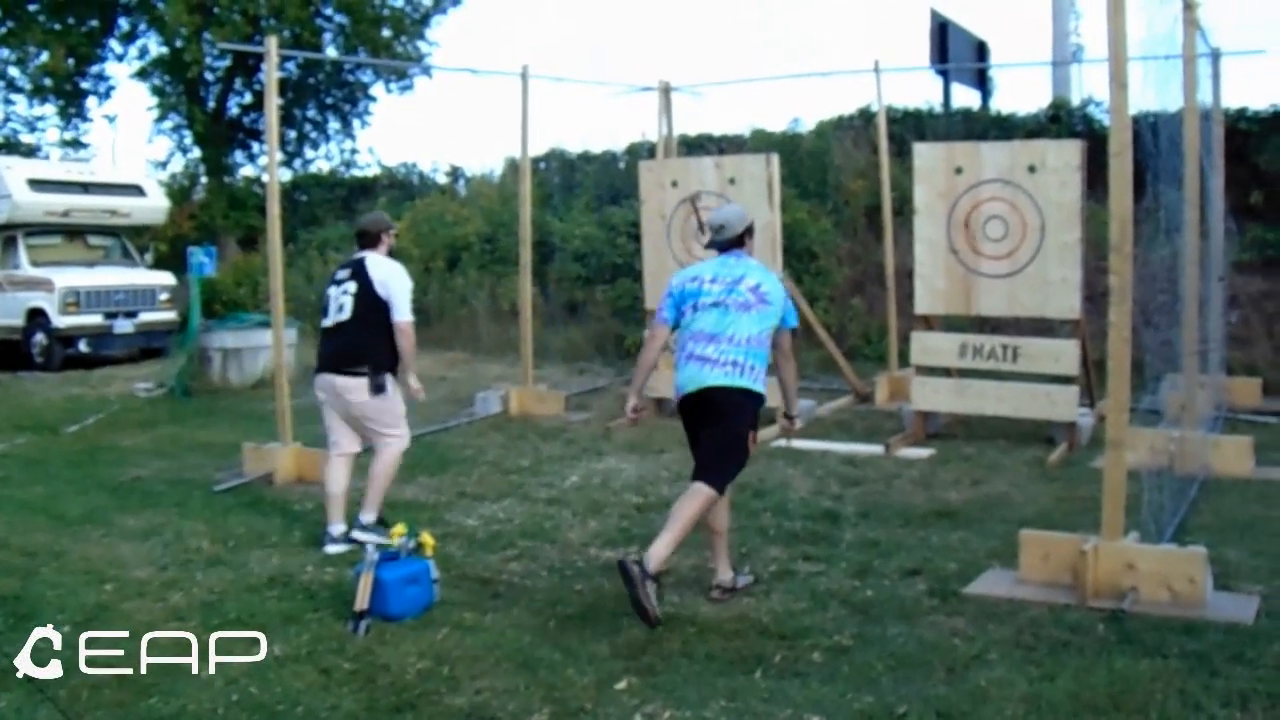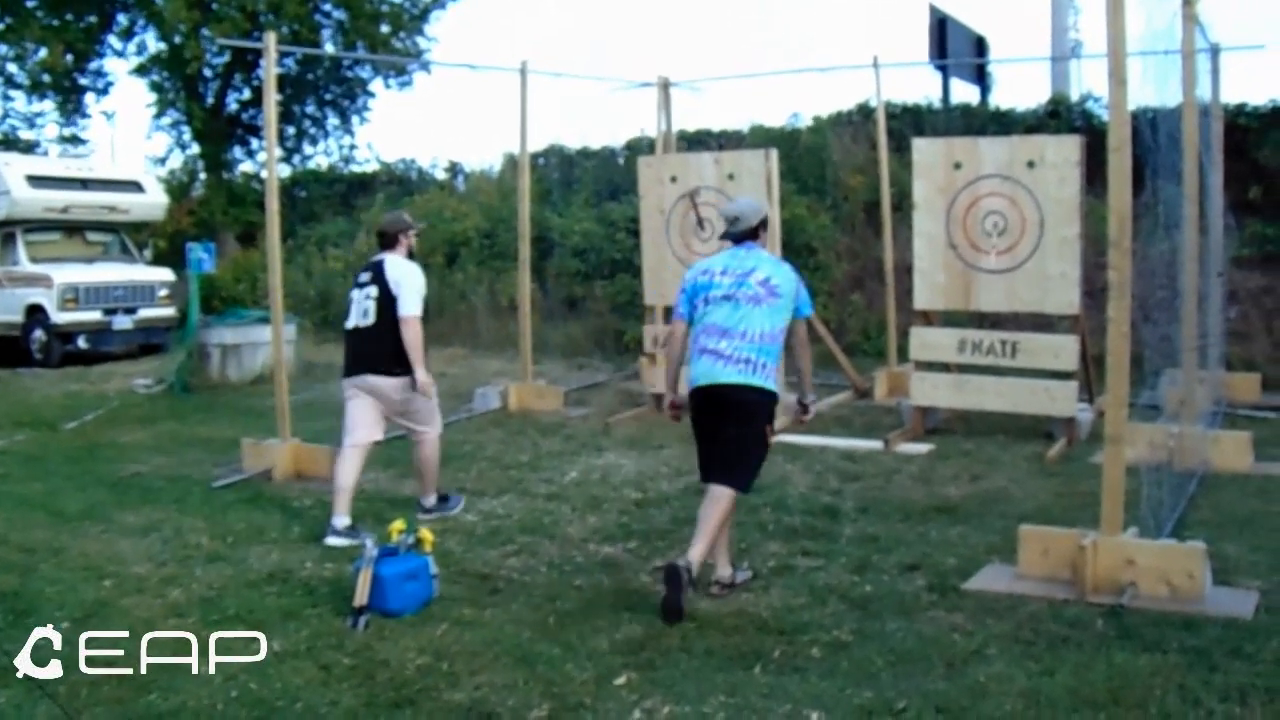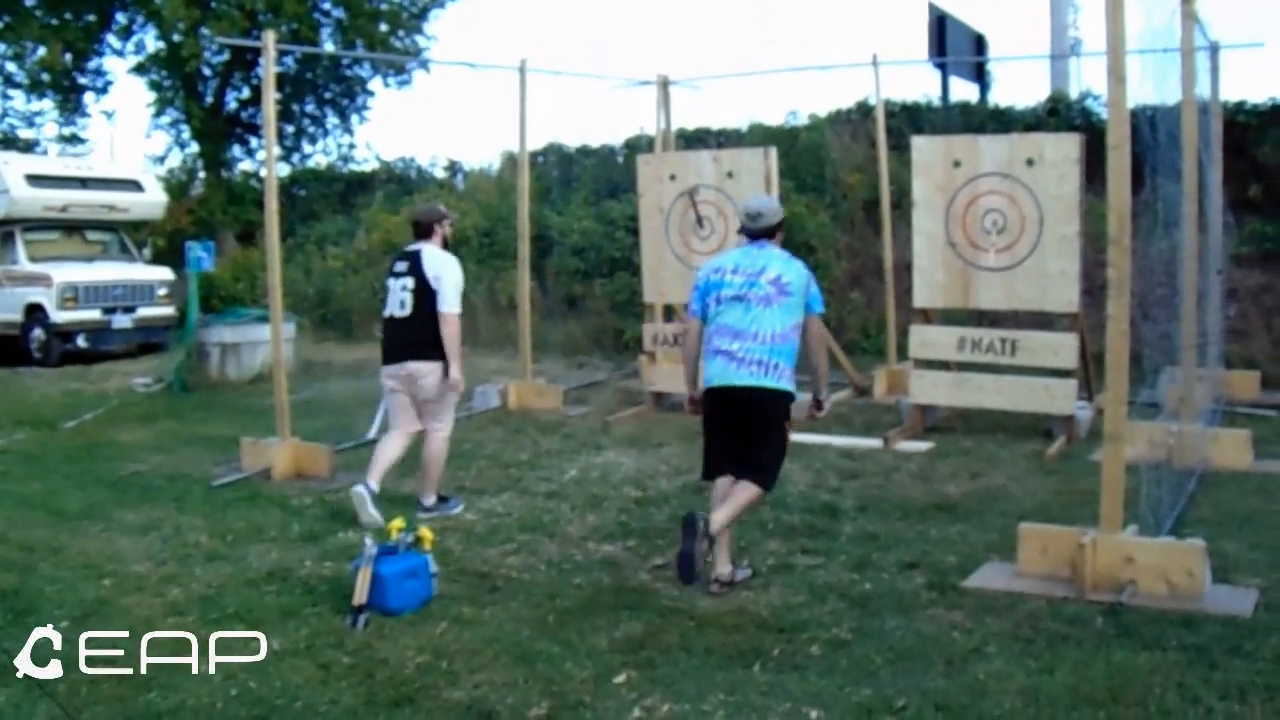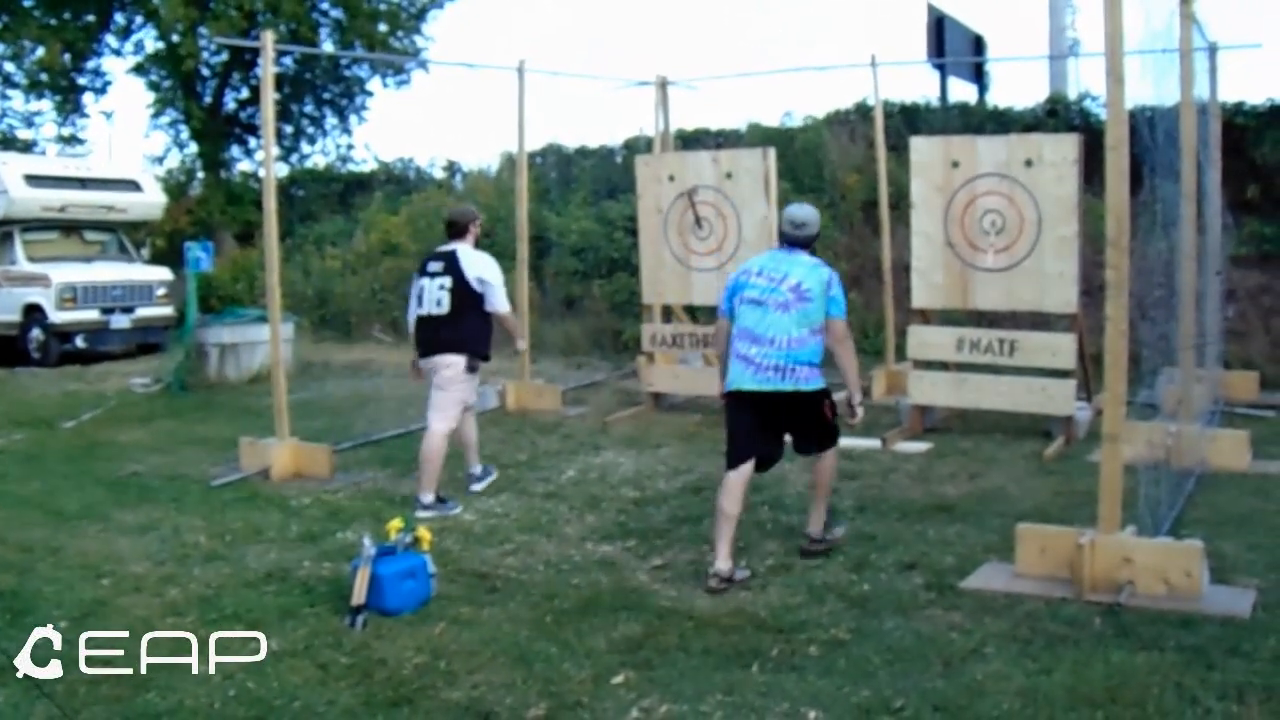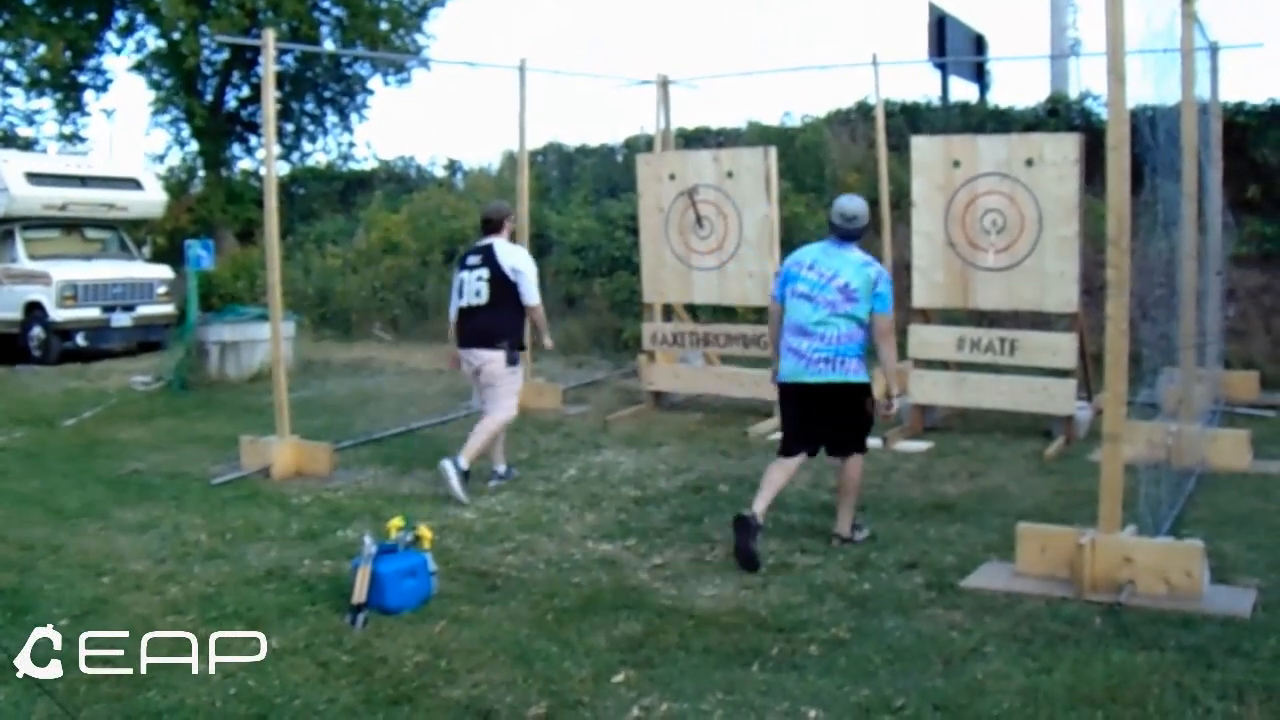
dt=0.3s
person 1, frame 1
left shoulder: (685, 278)
right shoulder: (770, 282)
left elbow: (656, 339)
right elbow: (784, 353)
left wrist: (634, 393)
right wrist: (790, 407)
left hip: (691, 390)
right hip: (737, 389)
left knee: (713, 478)
right knee: (709, 483)
left ankle: (724, 575)
right ankle: (649, 564)
person 1, frame 2
left shoulder: (699, 271)
right shoulder: (784, 273)
left elbow: (677, 334)
right elbow: (800, 341)
left wrist: (670, 390)
right wrist: (806, 395)
left hip: (703, 384)
right hip: (751, 386)
left knee: (717, 478)
right knee: (729, 482)
left ankle: (723, 570)
right ankle: (690, 563)
person 1, frame 3
left shoulder: (713, 268)
right shoulder: (796, 270)
left elbow: (692, 333)
right elbow: (814, 336)
left wrist: (691, 386)
right wrist: (821, 391)
left hip: (719, 382)
right hip: (769, 384)
left knee: (722, 472)
right knee: (758, 477)
left ankle: (722, 569)
right ankle: (709, 525)
person 1, frame 4
left shoulder: (745, 271)
right shoulder: (823, 275)
left elbow: (722, 331)
right elbow: (839, 338)
left wrist: (725, 380)
right wrist: (855, 395)
left hip: (743, 384)
right hip: (799, 383)
left knee: (738, 468)
right knee: (825, 444)
left ankle: (722, 564)
right ankle: (816, 530)
person 1, frame 5
left shoulder: (796, 259)
right shoulder: (871, 271)
left elbow: (775, 316)
right elbow: (884, 333)
left wrist: (780, 359)
right wrist: (892, 388)
left hip: (793, 373)
right hip: (845, 376)
left knee: (791, 453)
right knee: (851, 450)
left ankle: (755, 515)
right ankle: (844, 528)
person 2, frame 1
left shoulder: (339, 273)
right shoulder: (390, 270)
right elbow: (402, 327)
right wrist: (410, 375)
left hip: (327, 374)
right hip: (364, 376)
left knee: (341, 449)
right knee: (392, 444)
left ankle: (336, 532)
right ankle: (366, 520)
person 2, frame 2
left shoulder: (363, 274)
right shoulder: (406, 270)
right elbow: (409, 320)
right wrist: (420, 369)
left hip: (358, 374)
right hip: (396, 374)
left knee: (355, 443)
right knee: (428, 432)
left ankle: (339, 524)
right ankle: (430, 502)
person 2, frame 3
left shoulder: (397, 264)
right shoulder: (444, 262)
right elbow: (449, 316)
right wrist: (455, 365)
left hip: (393, 361)
right hip: (429, 362)
left knee: (401, 430)
right knee: (439, 430)
left ankle: (369, 485)
right ankle: (429, 501)
person 2, frame 4
left shoulder: (426, 264)
right shoulder: (480, 262)
left elbow: (413, 314)
right elbow: (501, 310)
left wrist: (417, 353)
right wrist: (518, 339)
left hip: (430, 353)
right hip: (460, 356)
left knee: (465, 408)
right knee: (440, 424)
left ankle: (476, 471)
right ankle: (427, 499)
person 2, frame 5
left shoulder: (466, 258)
right shoulder: (515, 254)
left elbow: (455, 306)
right elbow: (531, 303)
left wrist: (455, 346)
right wrist: (544, 335)
left hip: (469, 346)
right hip: (499, 347)
left knee: (492, 406)
right knee: (502, 411)
left ankle: (498, 469)
right ankle: (459, 463)
